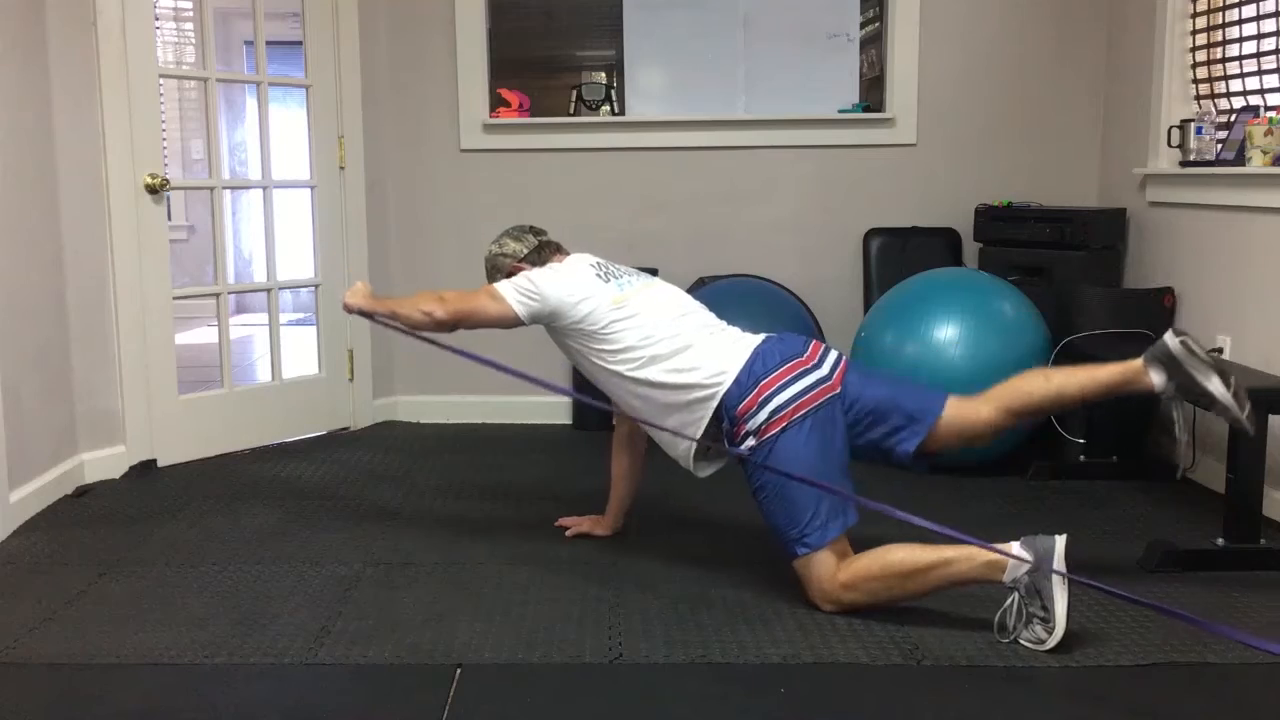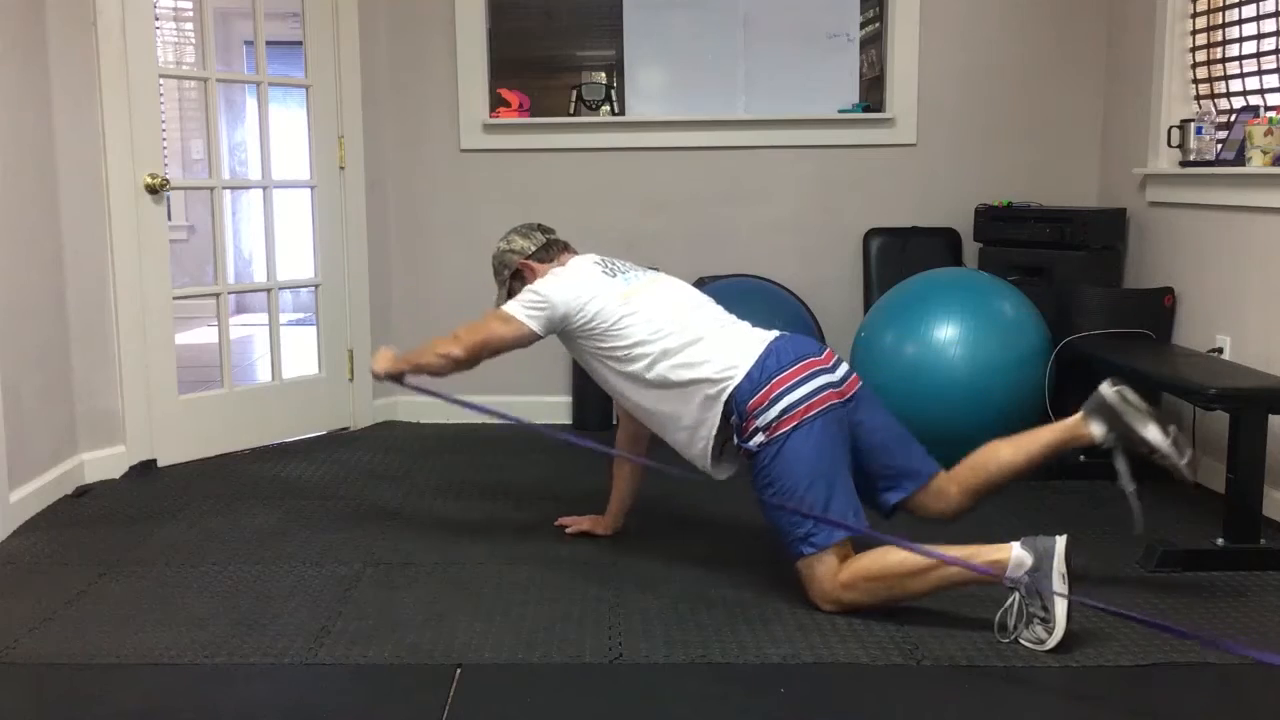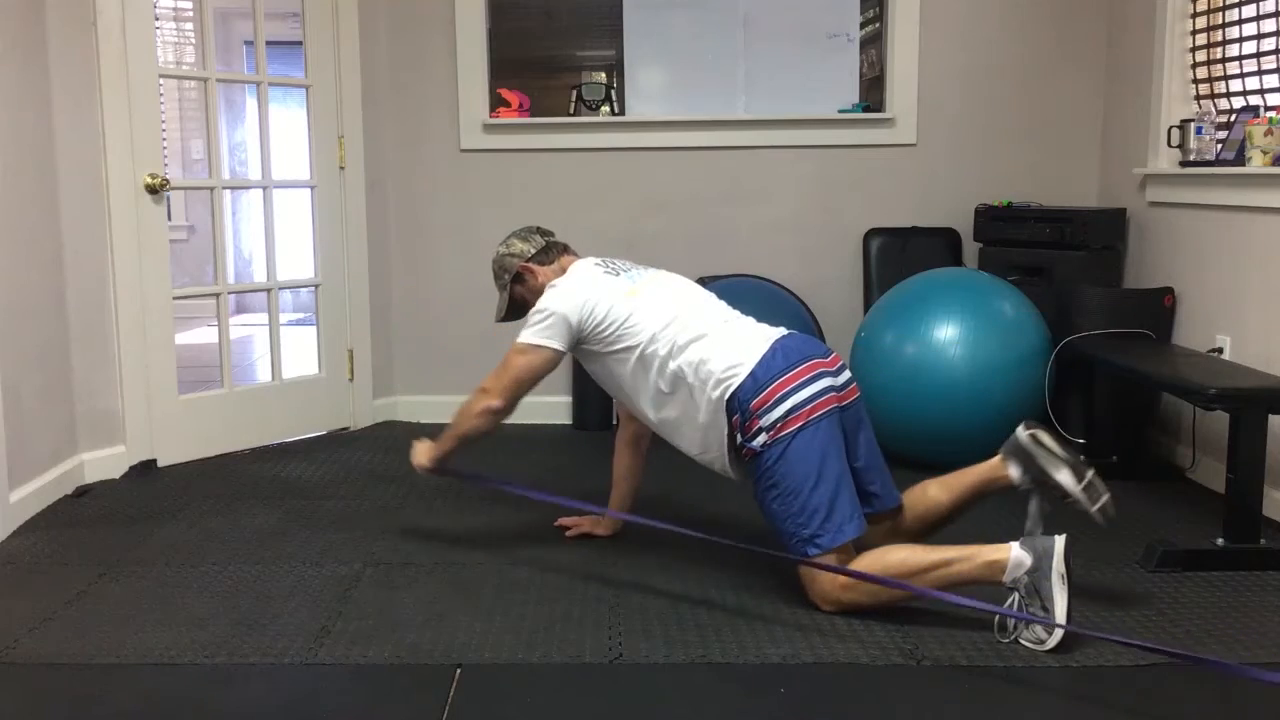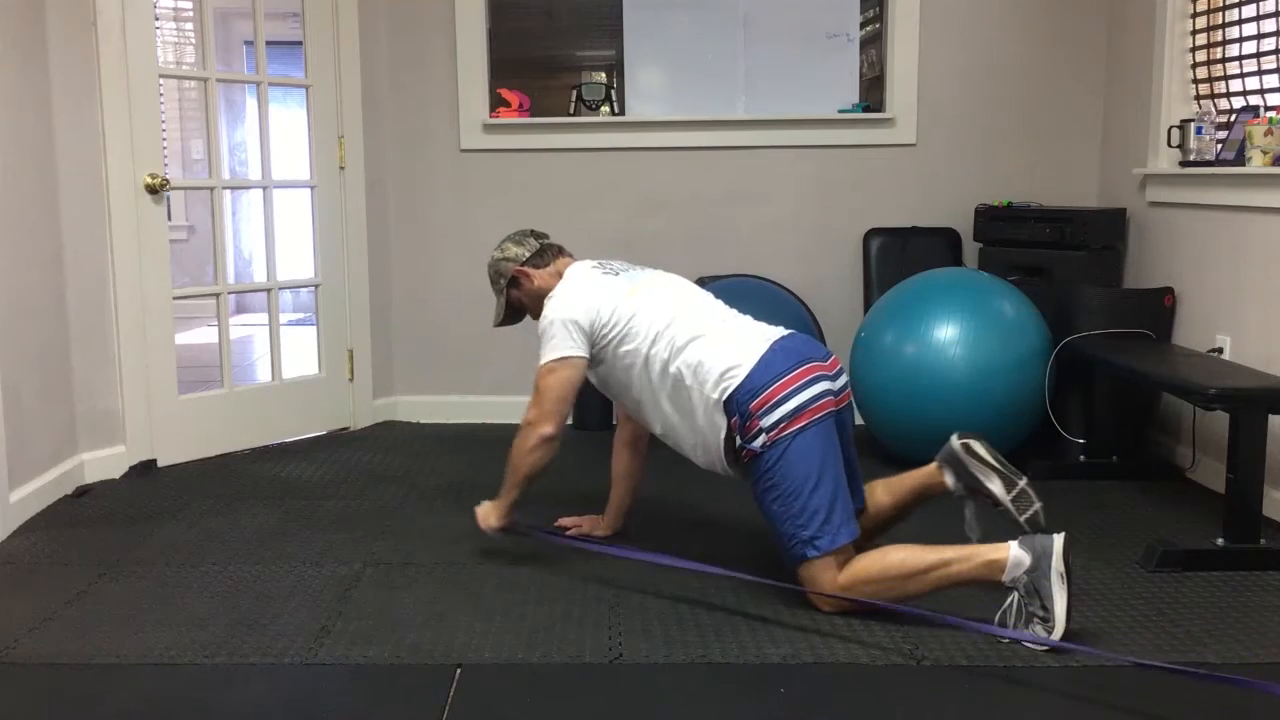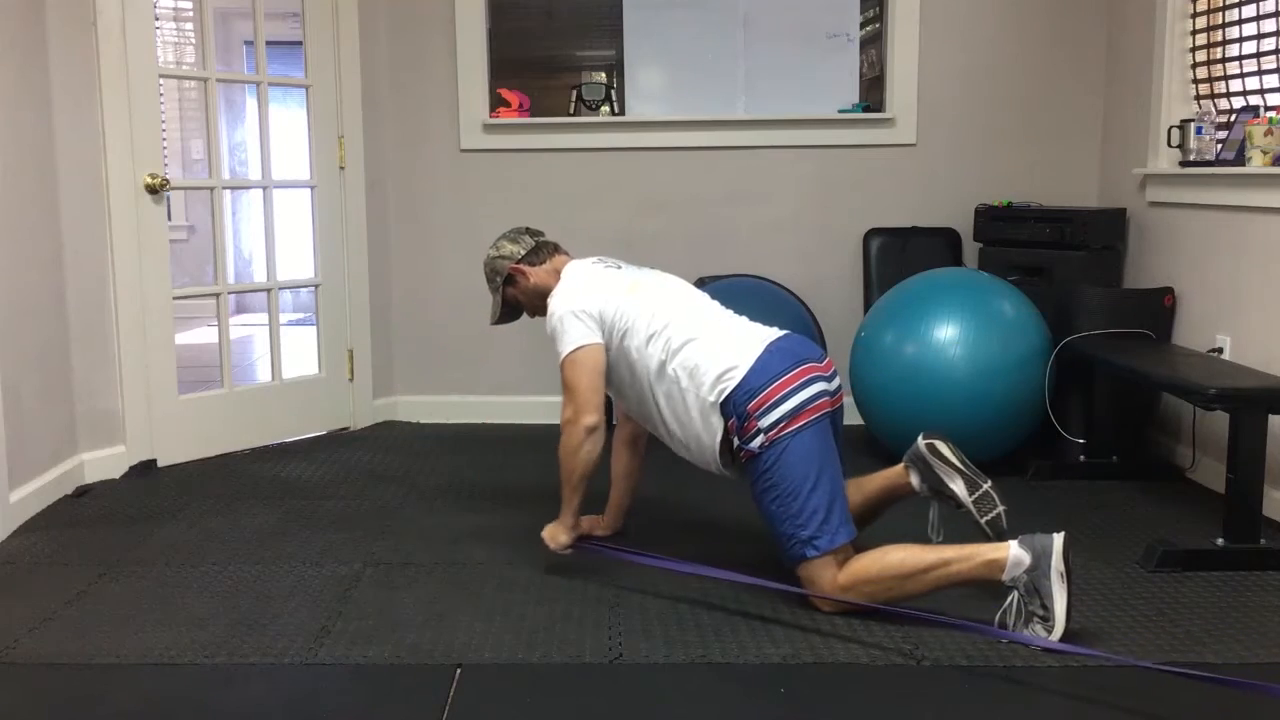
dt=0.3s
person 1, frame 1
left shoulder: (554, 286)
right shoulder: (612, 281)
left elbow: (442, 312)
right elbow: (630, 420)
left wrist: (370, 301)
right wrist: (609, 517)
left hip: (769, 408)
right hip: (801, 365)
left knee: (833, 582)
right knee: (981, 414)
left ankle: (1011, 560)
right ankle: (1154, 368)
person 1, frame 2
left shoulder: (558, 290)
right shoulder: (615, 280)
left elbow: (459, 350)
right elbow: (634, 417)
left wrist: (395, 363)
right wrist: (609, 517)
left hip: (777, 407)
right hip: (813, 371)
left knee: (836, 583)
right knee: (940, 496)
left ankle: (1015, 561)
right ankle: (1086, 424)
person 1, frame 3
left shoulder: (565, 299)
right shoulder: (619, 283)
left elbow: (494, 400)
right elbow: (634, 420)
left wrist: (436, 450)
right wrist: (609, 517)
left hip: (777, 405)
right hip: (812, 368)
left knee: (836, 585)
right knee: (889, 527)
left ankle: (1016, 560)
right ankle: (1011, 464)
person 1, frame 4
left shoulder: (565, 306)
right shoulder: (613, 283)
left elbow: (542, 429)
right elbow: (635, 419)
left wrist: (503, 507)
right wrist: (609, 520)
left hip: (772, 405)
right hip: (806, 371)
left knee: (832, 582)
right knee: (851, 527)
left ankle: (1017, 559)
right ankle: (950, 470)
person 1, frame 5
left shoulder: (570, 301)
right shoulder: (611, 281)
left elbow: (585, 423)
right elbow: (632, 421)
left wrist: (566, 520)
right wrist: (610, 520)
left hip: (769, 406)
right hip: (801, 368)
left knee: (831, 582)
right knee: (819, 520)
left ankle: (1016, 559)
right ankle: (913, 474)
